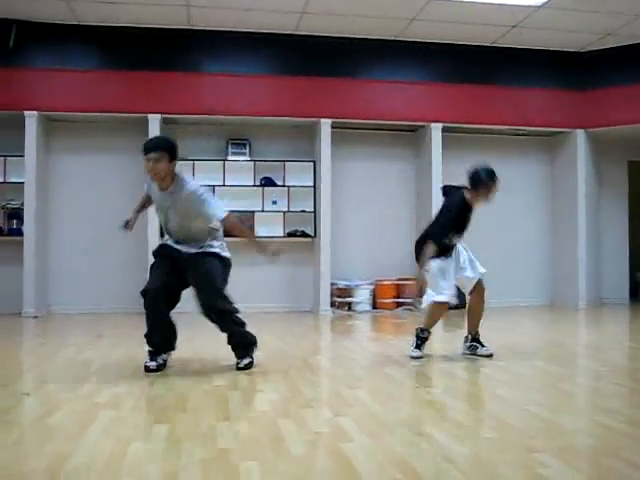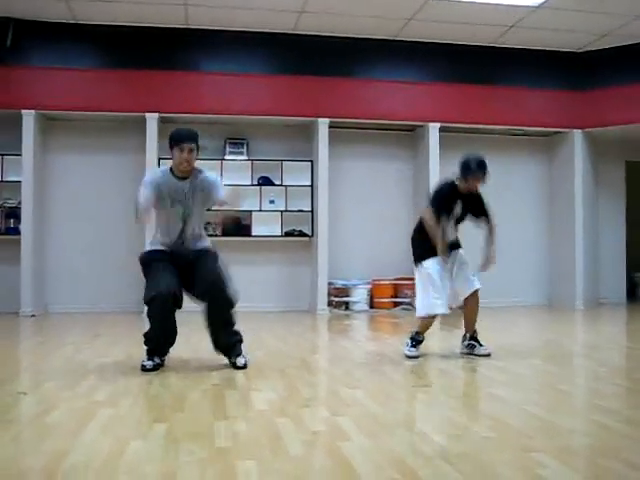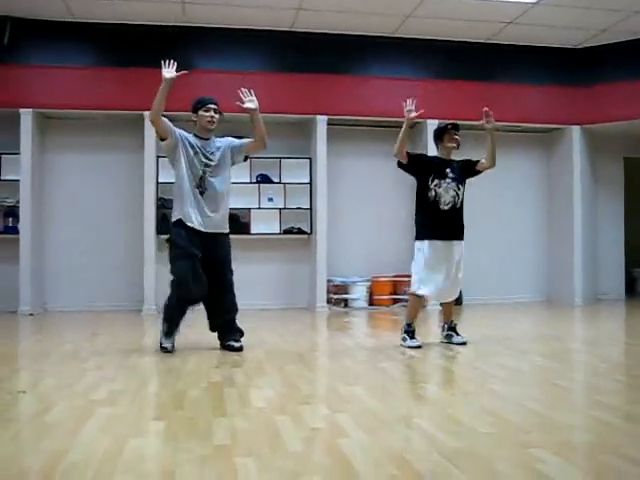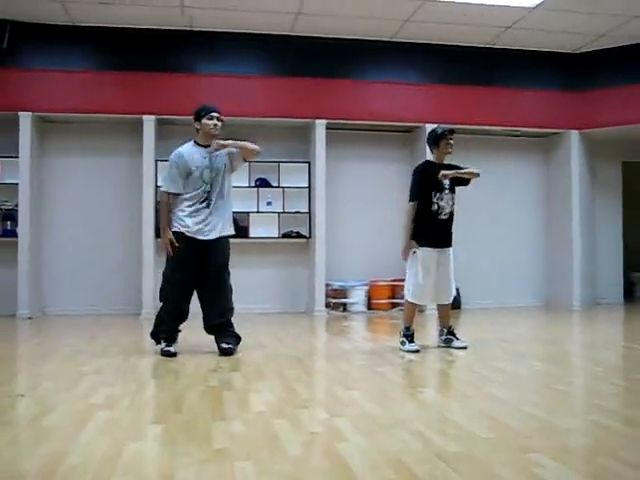
dt=0.5s
person 1, frame 1
left shoulder: (191, 192)
right shoulder: (154, 179)
left elbow: (225, 220)
left wrist: (256, 243)
right wrist: (136, 214)
left hip: (206, 251)
right hip: (173, 249)
left knee: (213, 301)
right knee: (153, 294)
left ankle: (245, 348)
right ankle: (160, 350)
person 1, frame 2
left shoulder: (206, 180)
right shoulder: (155, 179)
left elbow: (224, 202)
right elbow: (143, 208)
left wrist: (225, 209)
right wrist: (144, 210)
left hip: (197, 249)
right hip: (162, 251)
left knee: (218, 293)
right knee: (161, 296)
left ankle: (230, 346)
right ankle: (156, 352)
person 1, frame 3
left shoulder: (227, 146)
right shoulder: (180, 141)
left elbow: (261, 144)
right elbow: (155, 118)
left wrist: (254, 112)
right wrist: (166, 83)
left hip: (217, 228)
right hip: (185, 226)
left knee: (222, 286)
right knee: (187, 282)
left ankle: (229, 333)
right ankle: (169, 326)
person 1, frame 4
left shoulder: (229, 151)
right shoulder: (182, 154)
left elbow: (254, 151)
right elbow: (167, 195)
left wrist: (226, 144)
right wrist: (165, 230)
left hip: (218, 233)
right hip: (185, 233)
left knee: (218, 288)
right knee: (176, 289)
left ankle: (225, 336)
right ankle: (166, 336)
person 2, frame 1
left shoulder: (461, 194)
right shoulder: (455, 210)
left elbow: (445, 189)
right elbow: (432, 242)
right wrist: (421, 273)
left hip: (452, 247)
right hip: (434, 254)
left knee: (477, 285)
right knee: (442, 298)
left ankle: (472, 340)
right ankle: (420, 337)
person 2, frame 2
left shoulder: (474, 197)
right shoulder: (444, 191)
left elbow: (487, 222)
right elbow: (428, 216)
left wrist: (489, 249)
right wrist: (439, 243)
left hip: (451, 249)
right hip: (427, 251)
left knee: (471, 291)
right knee: (435, 306)
left ankle: (470, 340)
right ankle: (415, 340)
person 2, frame 3
left shoulder: (462, 167)
right shoulder: (424, 163)
left elbow: (490, 163)
right elbow: (399, 153)
left wrist: (490, 132)
right wrist: (408, 122)
left hip: (454, 237)
right hip: (427, 237)
left knee: (450, 289)
right knee: (424, 287)
left ankle: (448, 329)
right ankle: (408, 330)
person 2, frame 4
left shoulder: (450, 170)
right shoulder: (423, 169)
left elbow: (475, 174)
right elbow: (412, 204)
left wrist: (454, 173)
right wrist: (408, 238)
left hip: (444, 242)
right hip: (422, 242)
left knee: (445, 290)
right knee: (415, 290)
left ankle: (446, 333)
right ankle: (407, 335)
